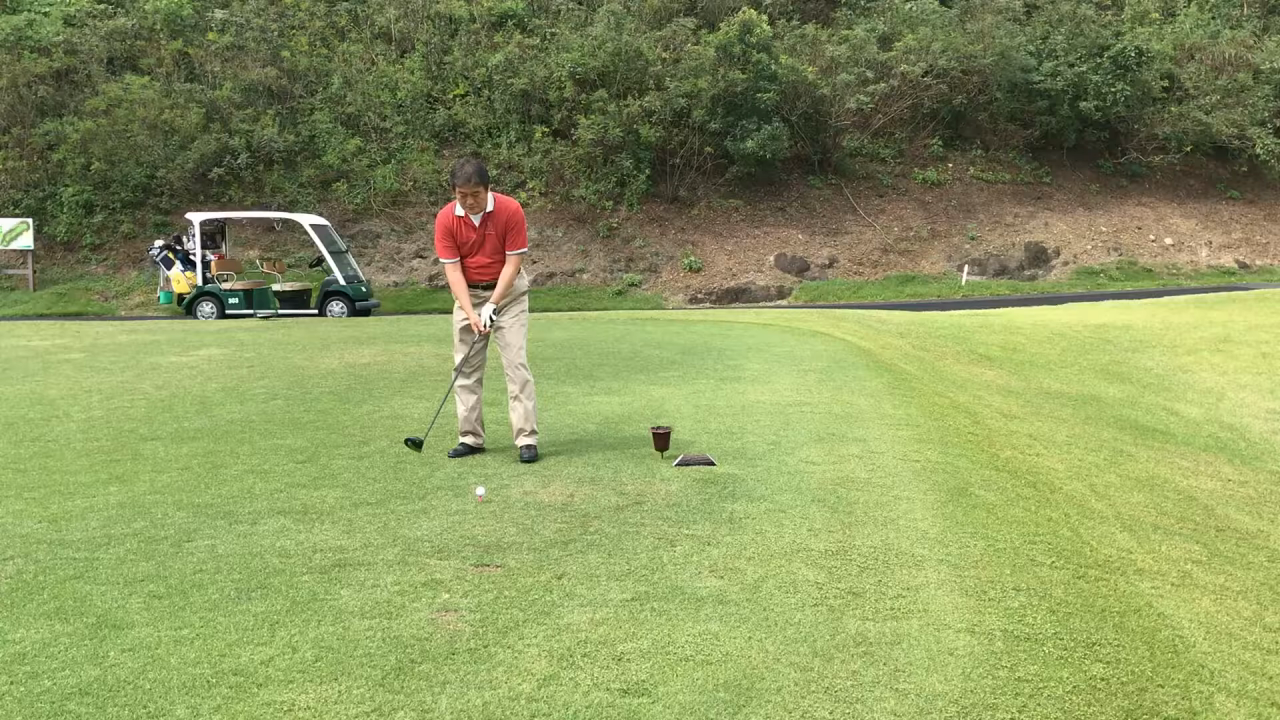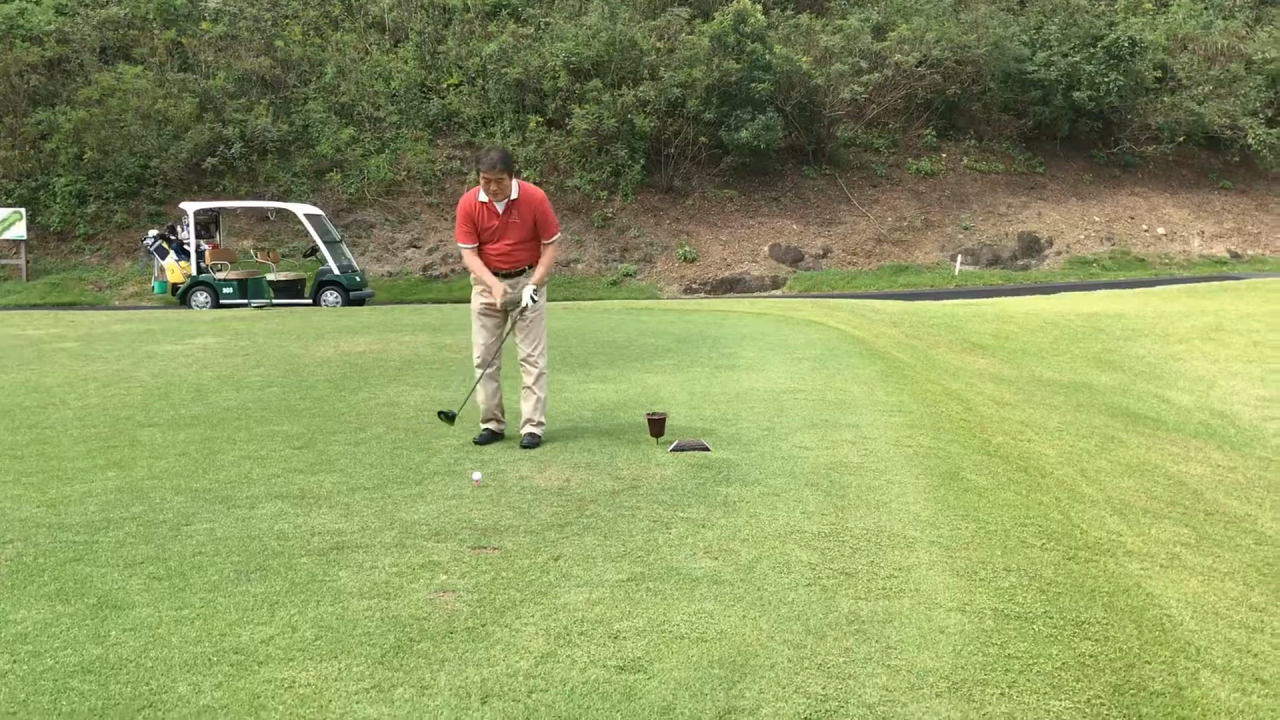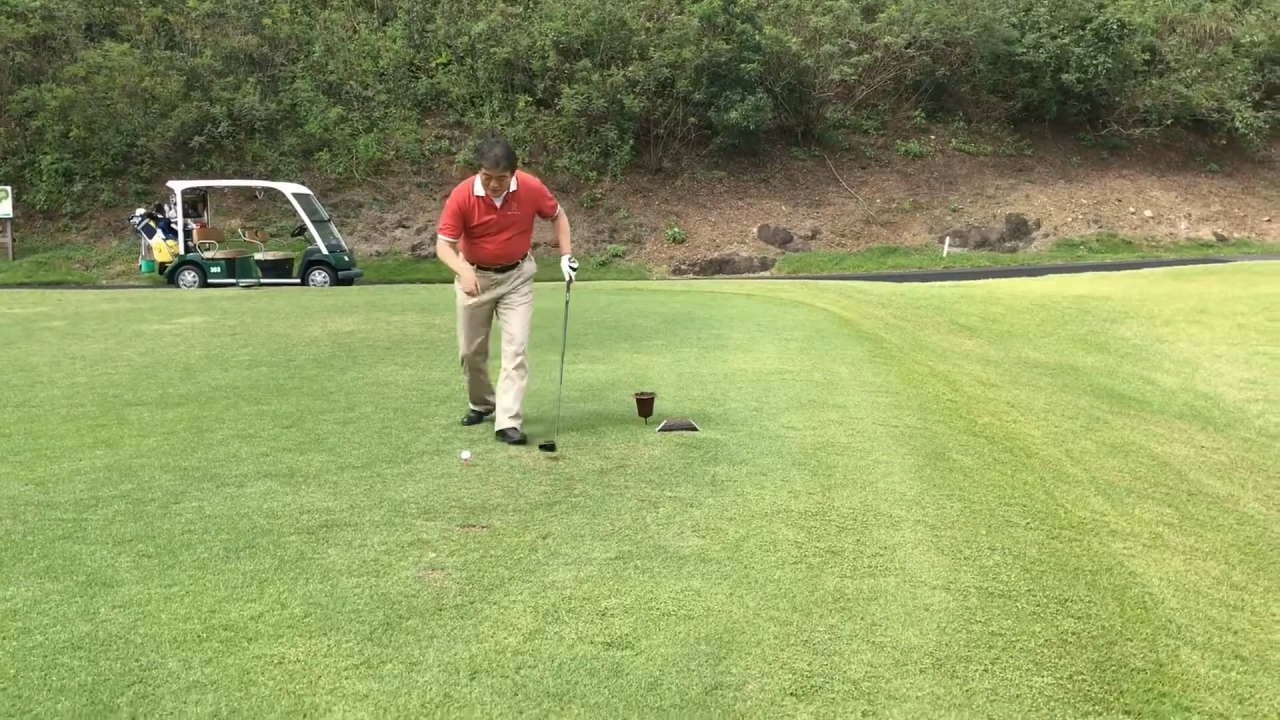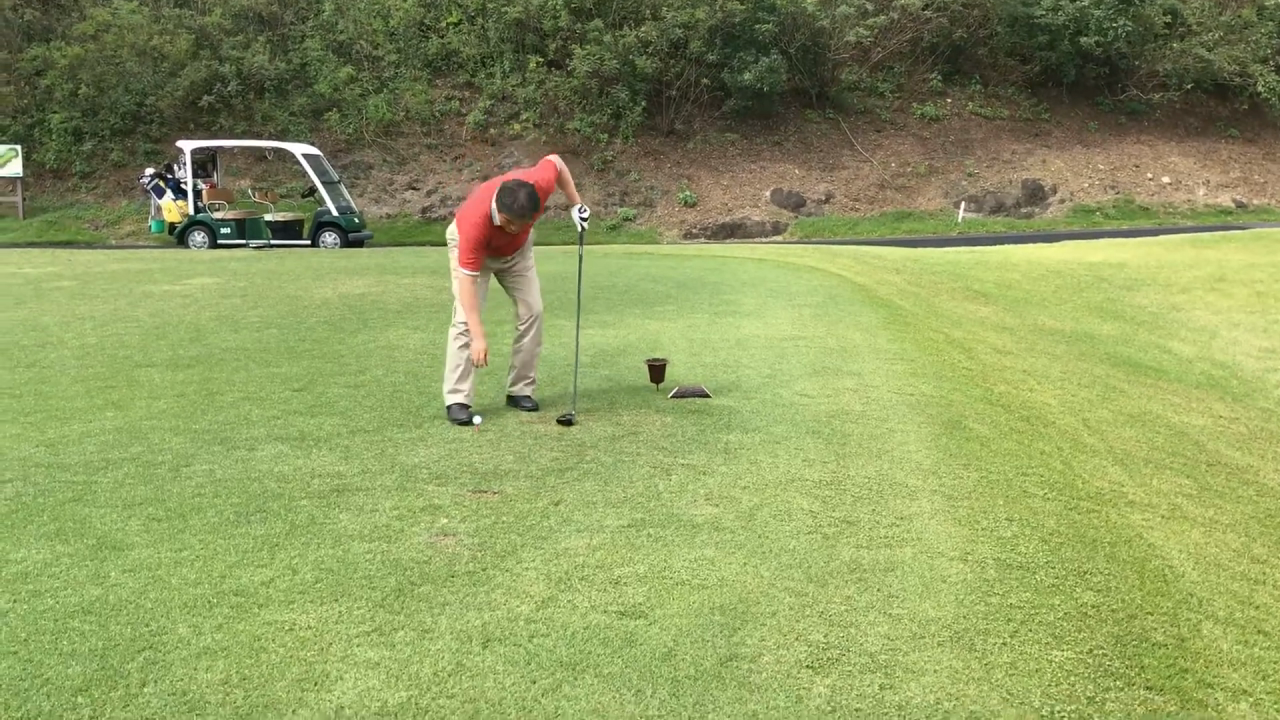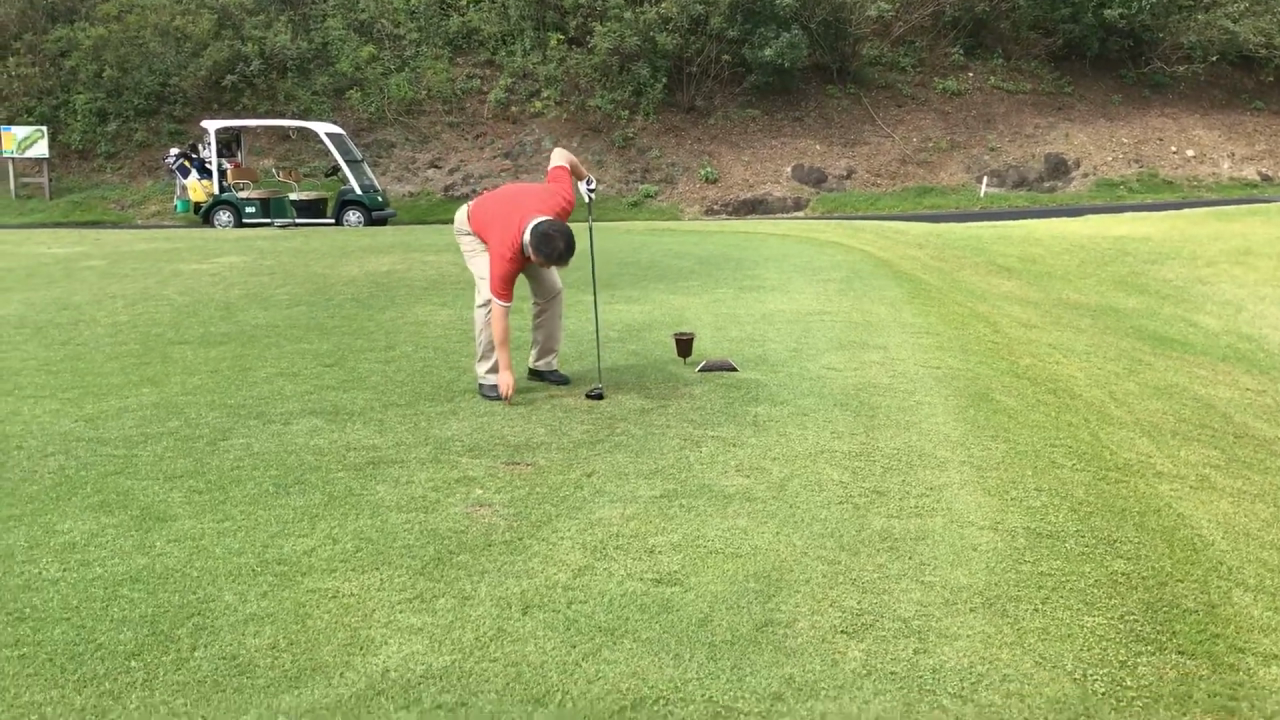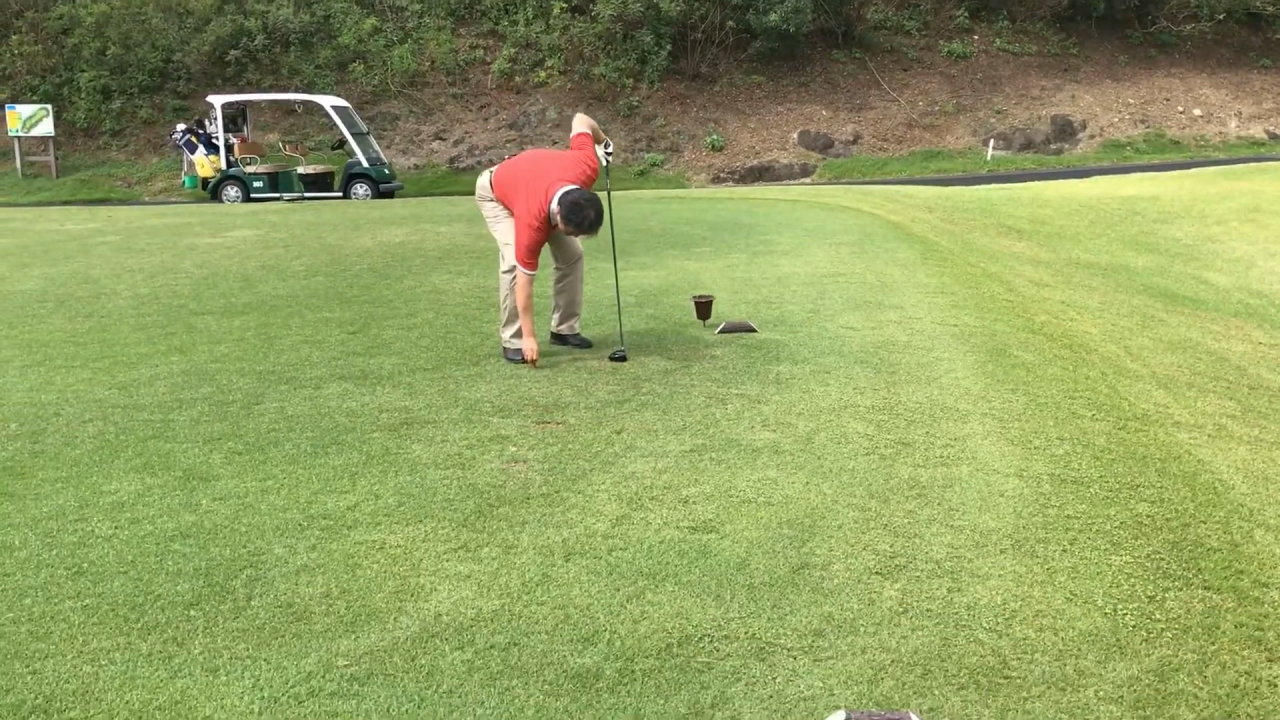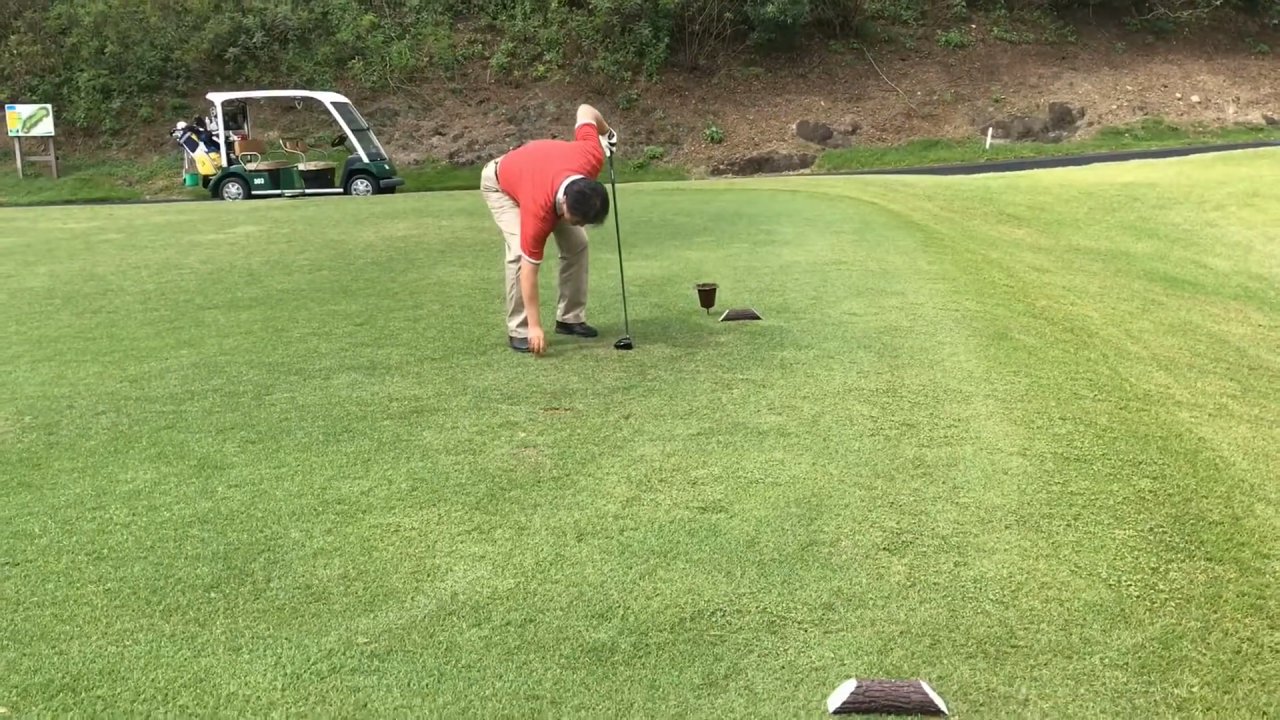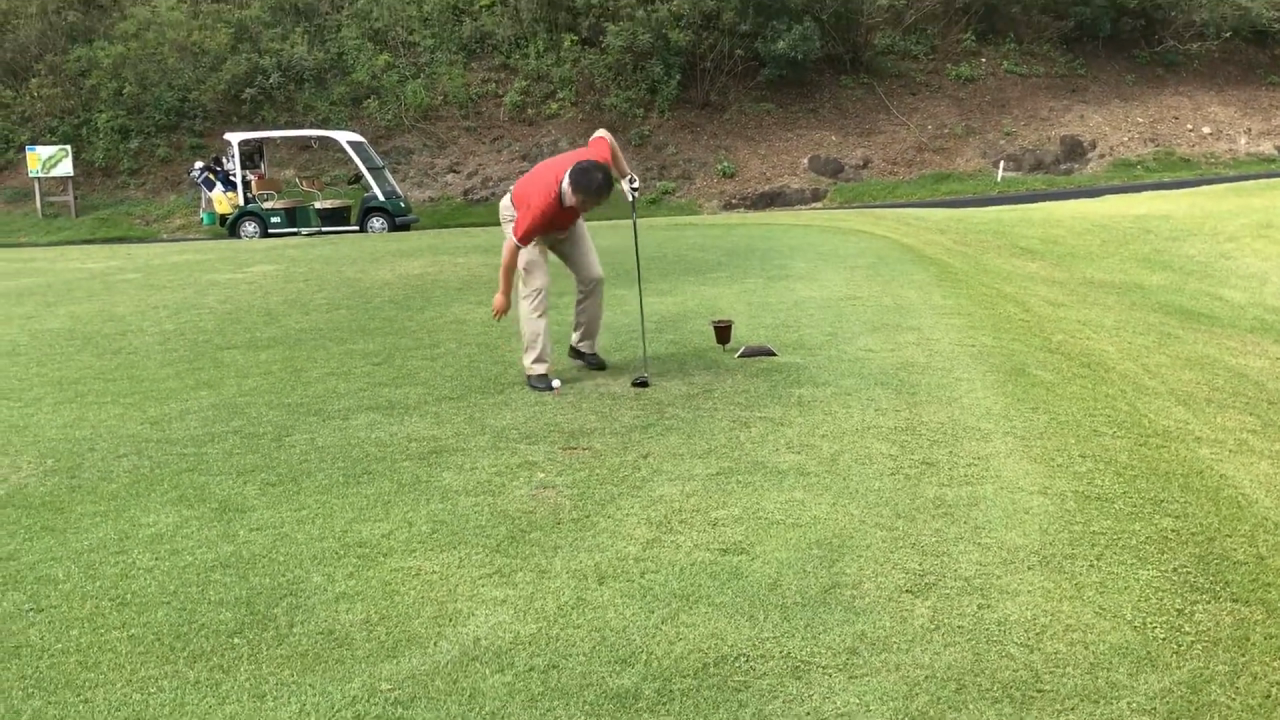
dt=0.5s
person 1, frame 1
left shoulder: (510, 210)
right shoulder: (445, 219)
left elbow: (513, 262)
right elbow: (453, 269)
left wrist: (492, 304)
right wrist: (470, 312)
left hip: (508, 292)
right hip: (468, 294)
left knee: (515, 363)
right knee: (466, 367)
left ankle: (527, 438)
right ankle: (471, 437)
person 1, frame 2
left shoulder: (535, 198)
right shoulder: (468, 204)
left elbow: (550, 246)
right elbow: (468, 254)
left wrist: (532, 285)
right wrist: (493, 284)
left hip: (527, 280)
right hip: (487, 283)
left knee: (531, 356)
right knee: (484, 355)
left ankle: (533, 426)
right ankle: (492, 423)
person 1, frame 3
left shoulder: (531, 188)
right shoulder: (461, 196)
left elbow: (558, 215)
right elbow: (444, 245)
left wrist: (566, 255)
right wrist: (463, 273)
left hip: (516, 277)
right hip: (475, 275)
left knee: (515, 346)
right knee: (472, 350)
left ankle: (508, 422)
right ankle: (482, 403)
person 1, frame 4
left shoulder: (539, 183)
right shoulder: (476, 216)
left elbow: (555, 162)
right elbow: (466, 279)
left wrist: (576, 203)
right wrist: (478, 335)
left hip: (515, 250)
right hip: (474, 251)
left knee: (531, 311)
right knee: (464, 318)
left ankle: (520, 389)
right ankle: (457, 398)
person 1, frame 5
left shoulder: (563, 202)
right shoulder: (507, 254)
left elbow: (559, 155)
right elbow: (499, 312)
left wrist: (584, 178)
right wrist: (506, 370)
left hip: (516, 216)
right hip: (474, 227)
left knee: (550, 290)
right knee: (489, 296)
left ankle: (543, 365)
right ankle: (489, 376)
person 1, frame 6
left shoulder: (588, 168)
right shoulder: (533, 221)
left elbow: (581, 120)
right elbow: (524, 280)
left wrist: (603, 141)
right wrist: (529, 337)
left hip: (538, 180)
right hip: (495, 193)
left knee: (572, 255)
right knee: (514, 262)
left ankle: (565, 329)
right ankle: (513, 340)
person 1, frame 7
left shoulder: (592, 159)
right shoulder: (540, 211)
left elbow: (585, 111)
right elbow: (529, 269)
left wrist: (607, 133)
right wrist: (536, 326)
left hip: (542, 171)
right hip: (501, 184)
left knee: (577, 245)
right knee: (519, 252)
left ankle: (570, 318)
right ankle: (519, 329)
person 1, frame 8
left shoulder: (598, 165)
right shoulder: (542, 203)
left elbow: (602, 135)
right elbow: (512, 246)
left wrist: (625, 175)
right wrist: (503, 293)
left hip: (566, 217)
right hip: (520, 215)
left knee: (592, 277)
right knee: (536, 284)
left ankle: (583, 345)
right ankle: (536, 368)
